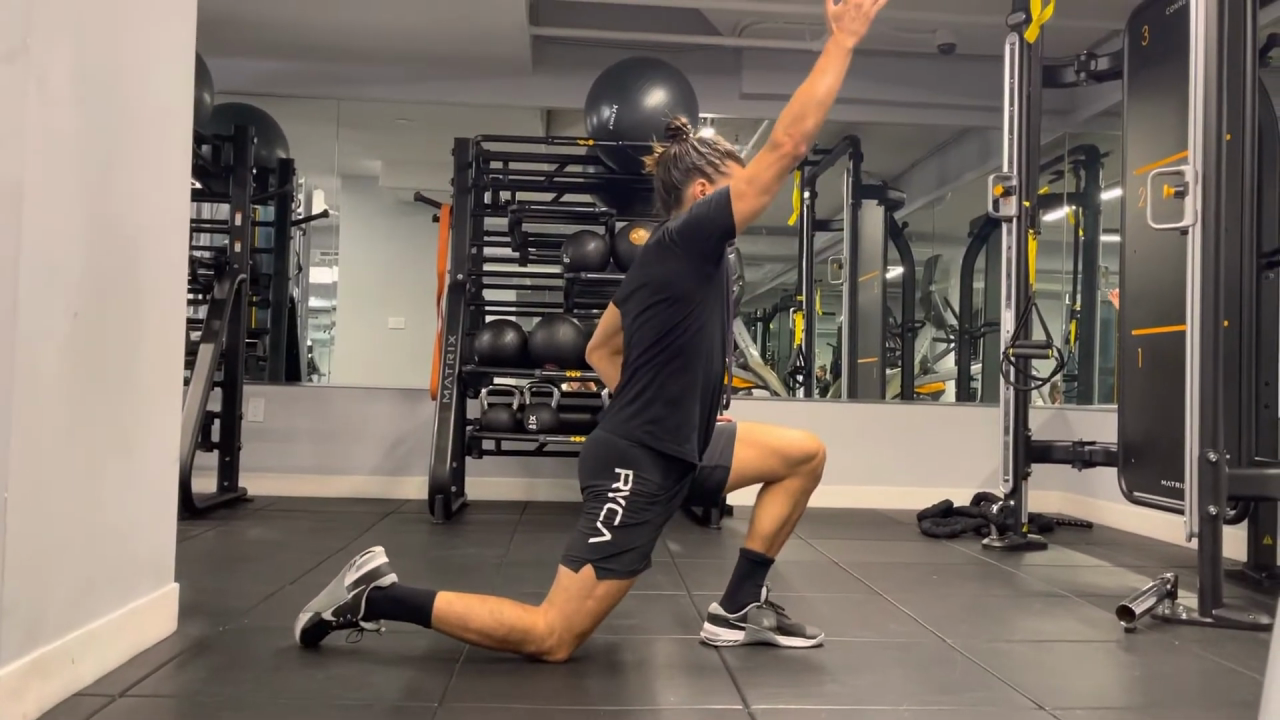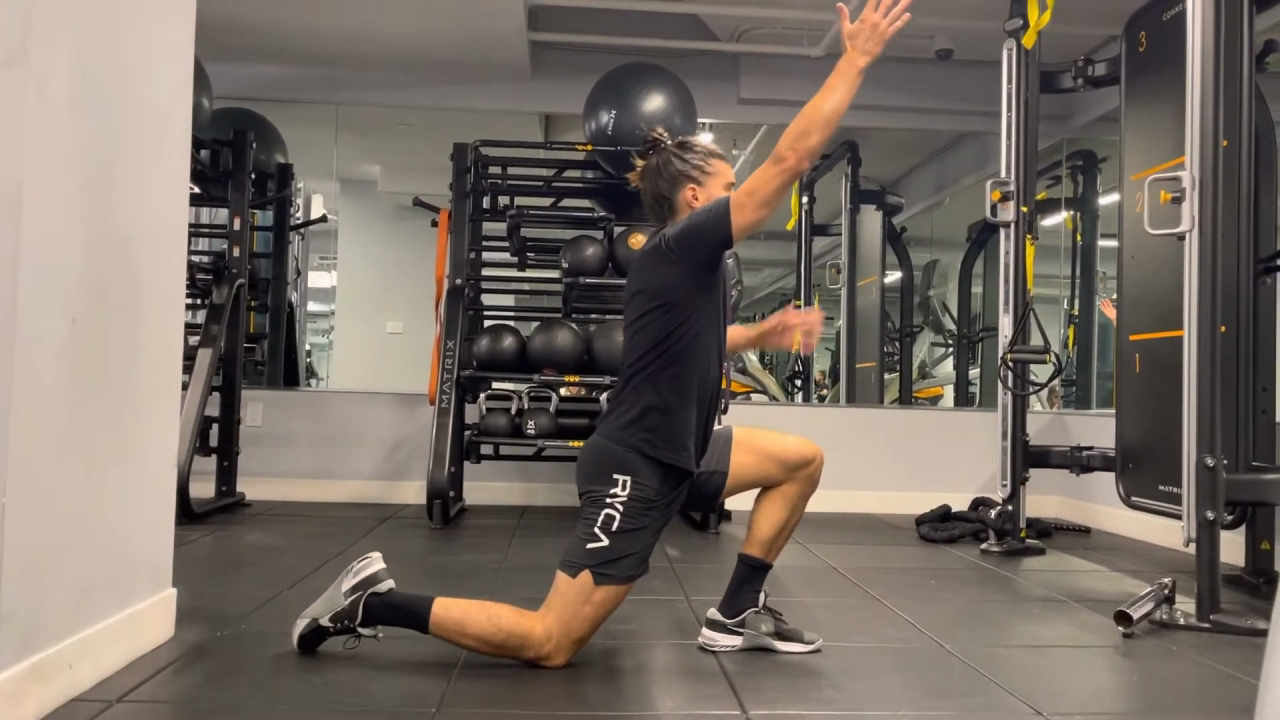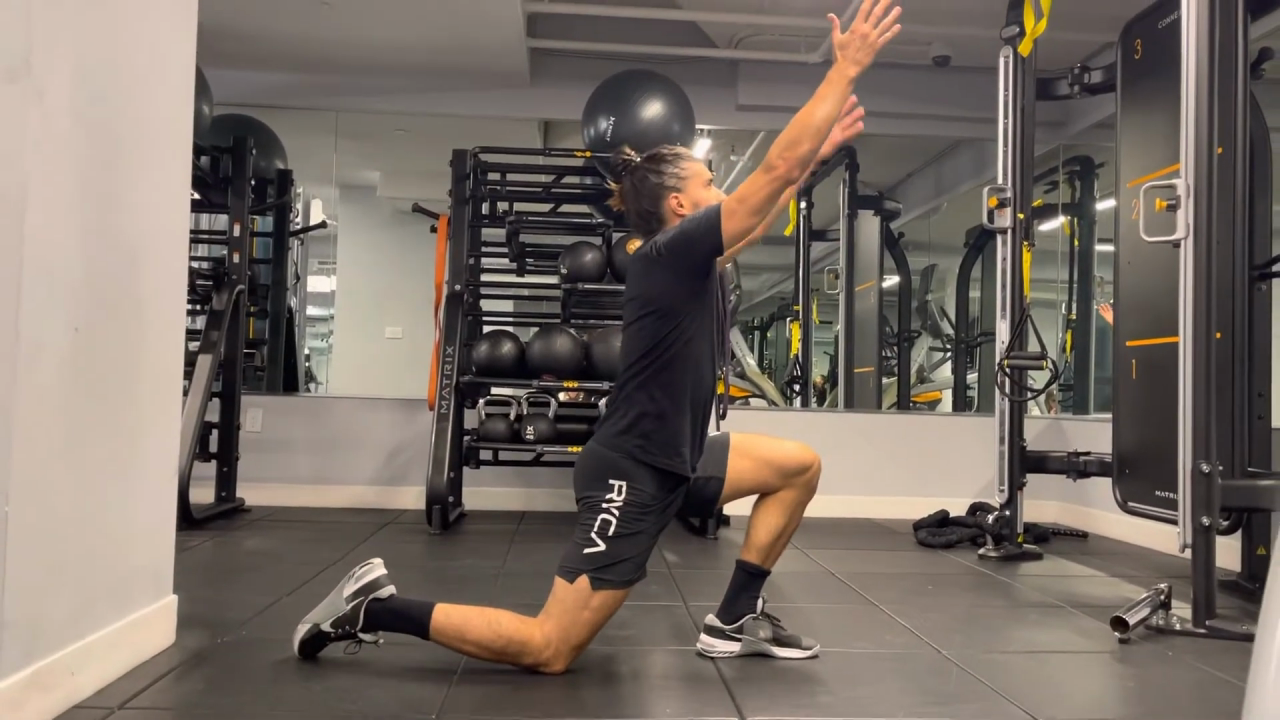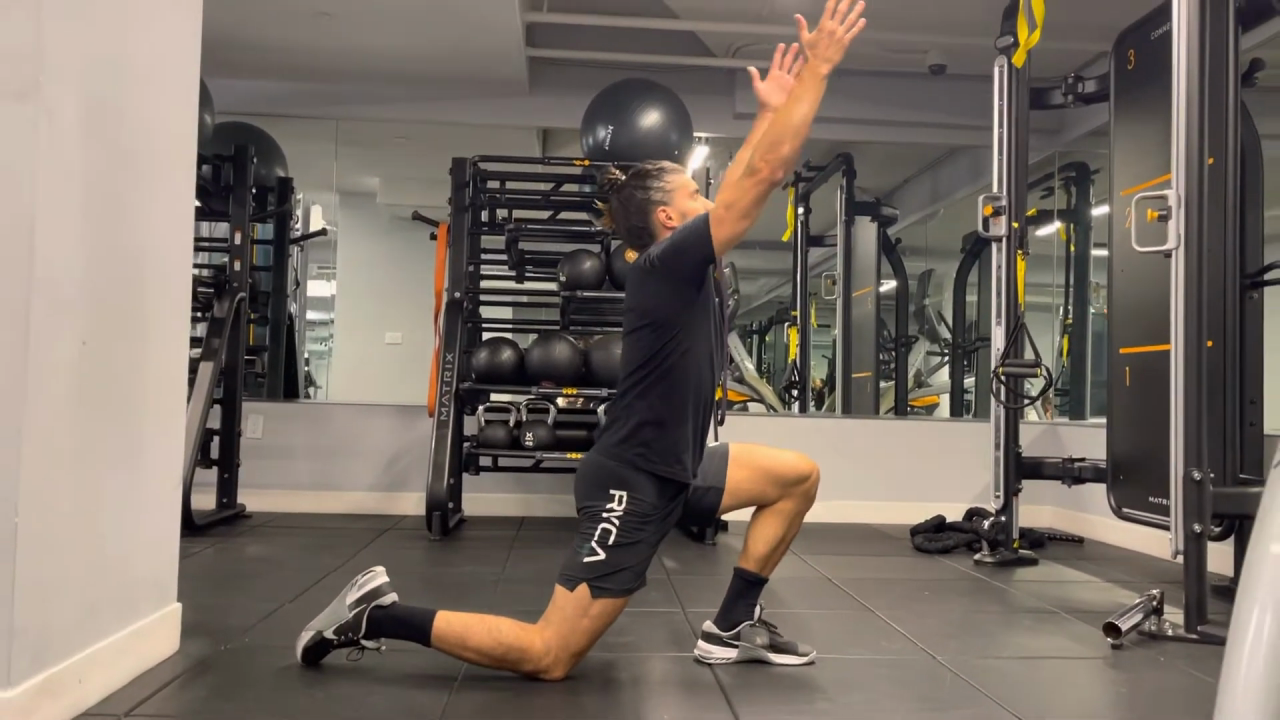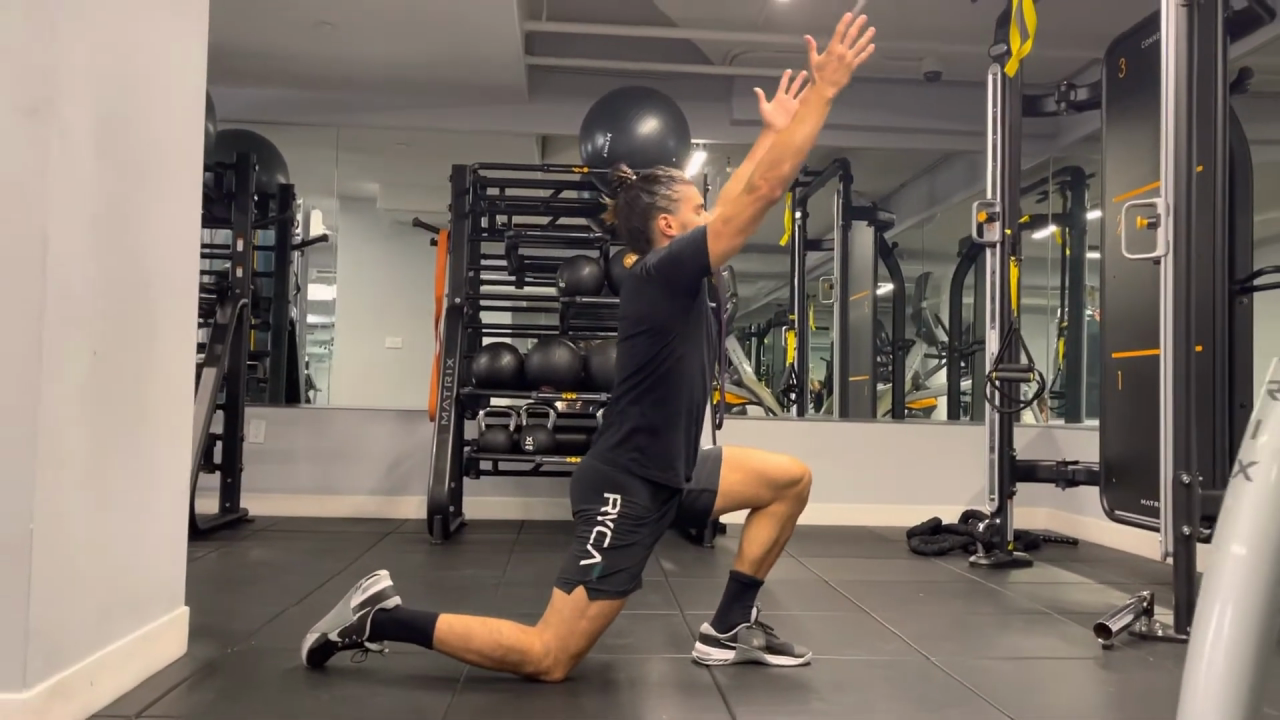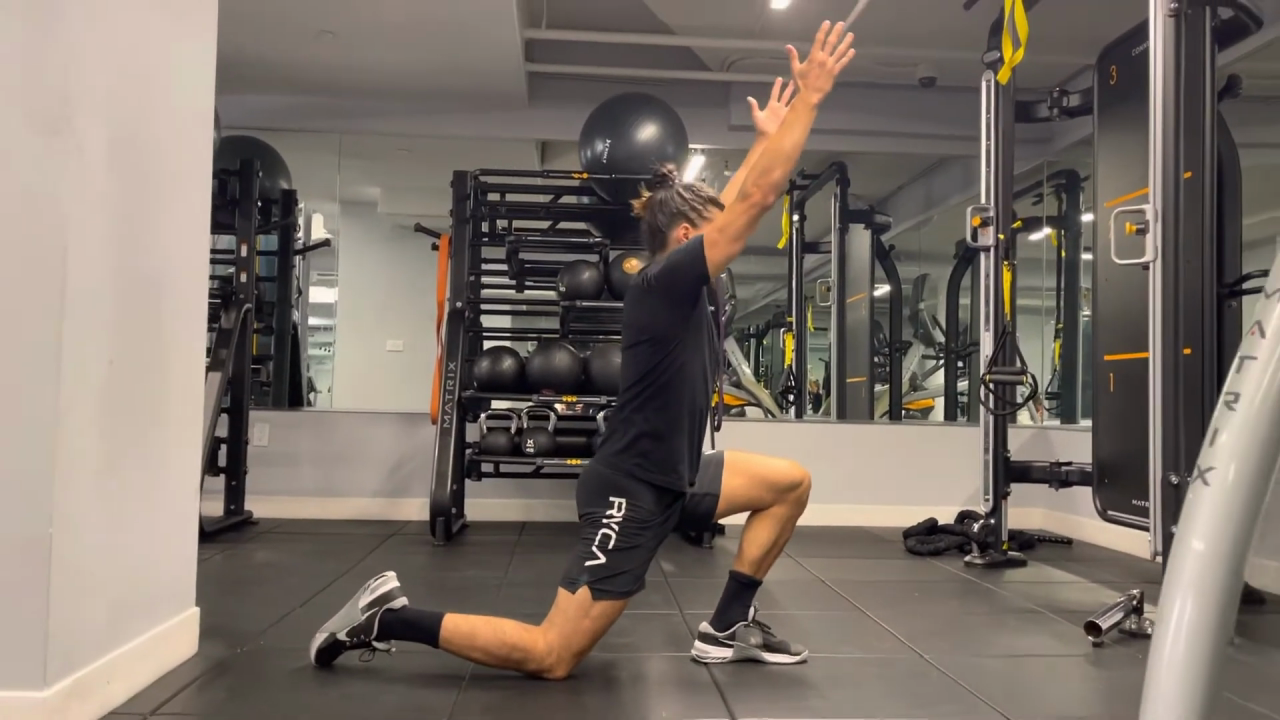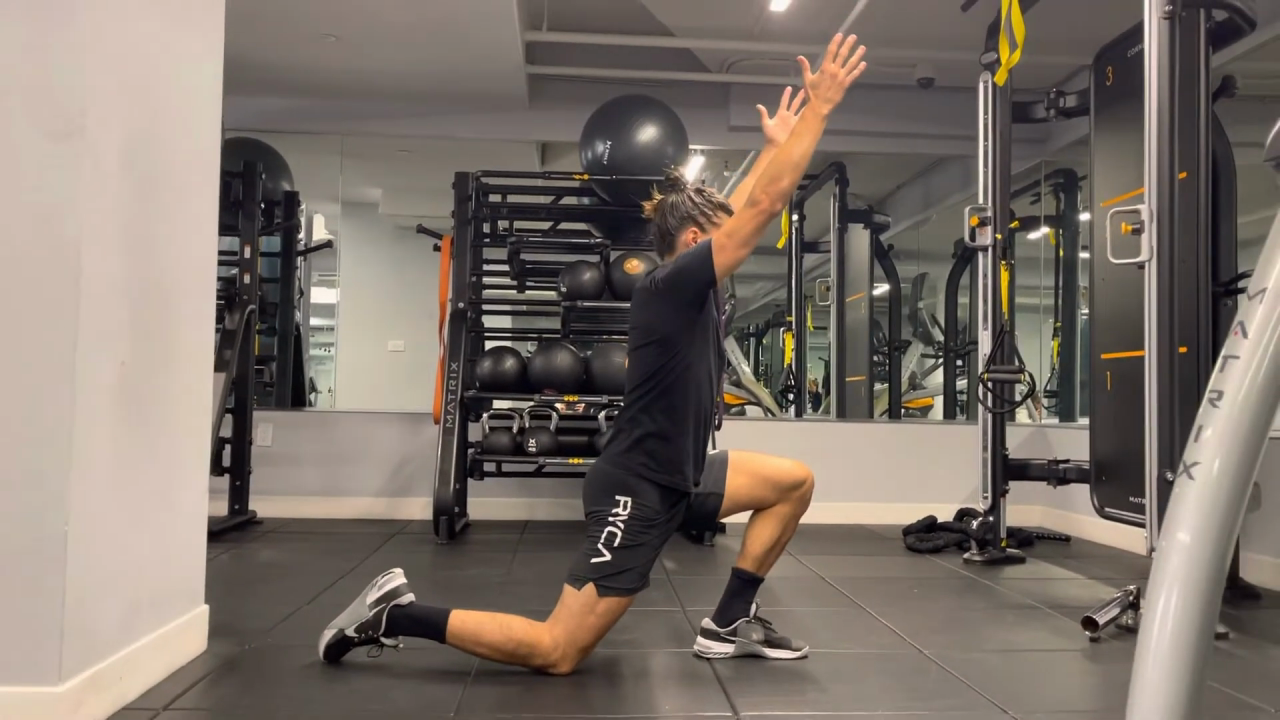
dt=0.3s
person 1, frame 1
left shoulder: (666, 258)
right shoulder: (687, 241)
left elbow: (601, 349)
right elbow: (787, 144)
left hip: (667, 447)
right hip: (638, 465)
left knee: (804, 454)
right knee: (550, 638)
left ankle: (739, 608)
right ankle: (377, 597)
person 1, frame 2
left shoulder: (678, 259)
right shoulder: (682, 246)
right elbow: (790, 160)
left wrist: (764, 332)
right wrist: (857, 57)
left hip: (668, 452)
right hip: (635, 470)
left knee: (802, 458)
right knee: (549, 644)
left ankle: (738, 614)
right ankle: (375, 602)
person 1, frame 3
left shoulder: (678, 262)
right shoulder: (671, 254)
left elbow: (763, 200)
right elbow: (777, 172)
left wrist: (818, 140)
right wrist: (847, 66)
left hip: (667, 458)
right hip: (631, 474)
left knee: (799, 465)
right knee: (548, 650)
left ankle: (735, 619)
right ankle: (379, 608)
person 1, frame 4
left shoulder: (675, 268)
right shoulder: (668, 264)
left elbow: (738, 188)
right elbow: (765, 174)
left wrist: (771, 109)
right wrist: (821, 67)
left hip: (668, 469)
right hip: (631, 484)
left knee: (798, 476)
right knee: (548, 656)
left ankle: (732, 626)
right ankle: (377, 615)
person 1, frame 5
left shoulder: (670, 277)
right shoulder: (663, 275)
left elbow: (739, 200)
right elbow: (761, 193)
left wrist: (773, 129)
right wrist: (825, 88)
left hip: (662, 473)
right hip: (627, 488)
left knee: (790, 480)
right knee: (547, 659)
left ankle: (730, 628)
right ankle: (382, 618)
person 1, frame 6
left shoulder: (672, 287)
right shoulder: (666, 283)
left elbow: (733, 204)
right elbow: (757, 198)
left wrist: (766, 135)
right wrist: (810, 95)
left hip: (667, 478)
right hip: (631, 493)
left knee: (790, 484)
right knee: (551, 656)
left ankle: (728, 627)
right ankle: (388, 620)
person 1, frame 7
left shoulder: (680, 289)
right shoulder: (672, 285)
left elbow: (740, 212)
right elbow: (765, 204)
left wrist: (775, 143)
right wrist: (820, 107)
left hip: (672, 478)
right hip: (638, 491)
left knee: (793, 483)
right knee: (557, 652)
left ankle: (729, 623)
right ankle: (395, 616)
